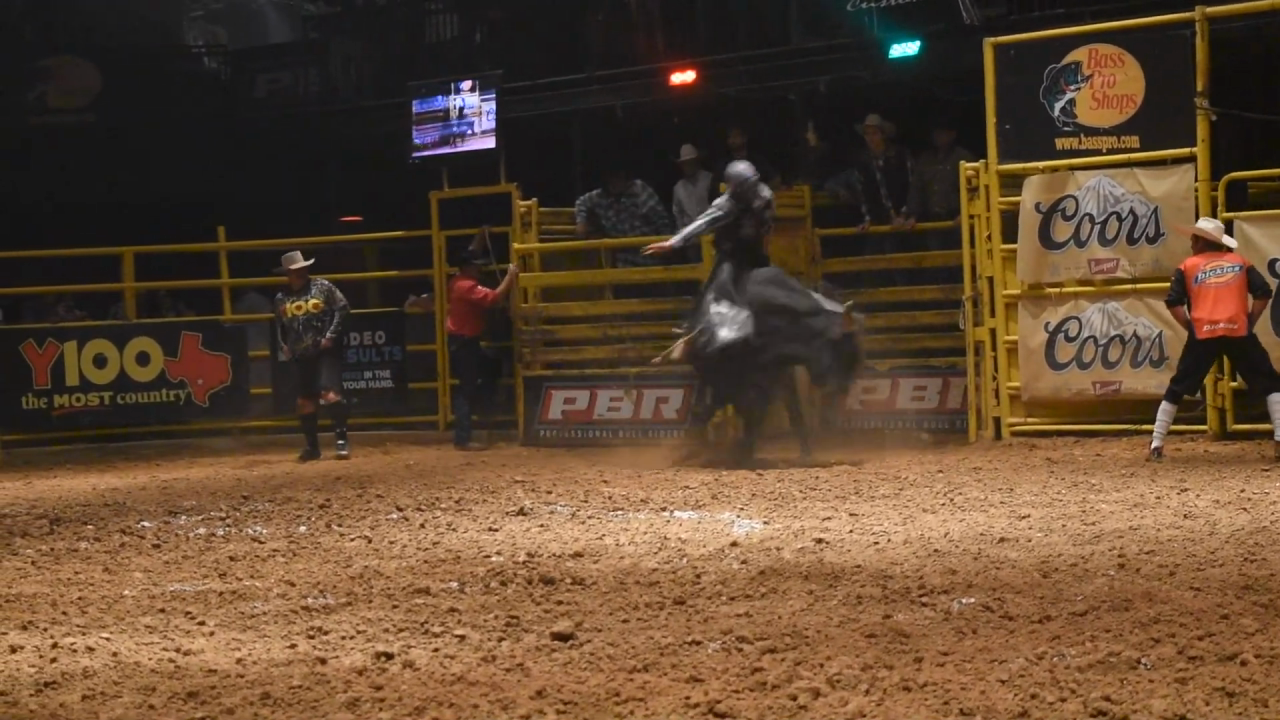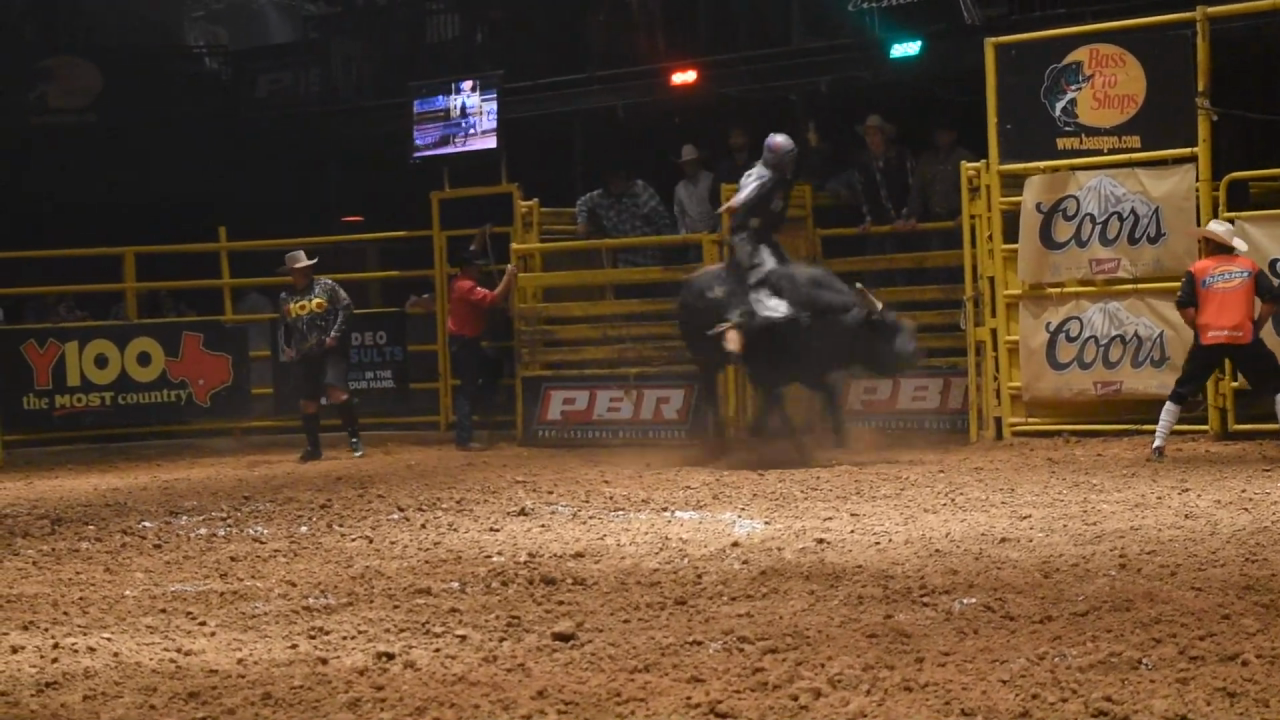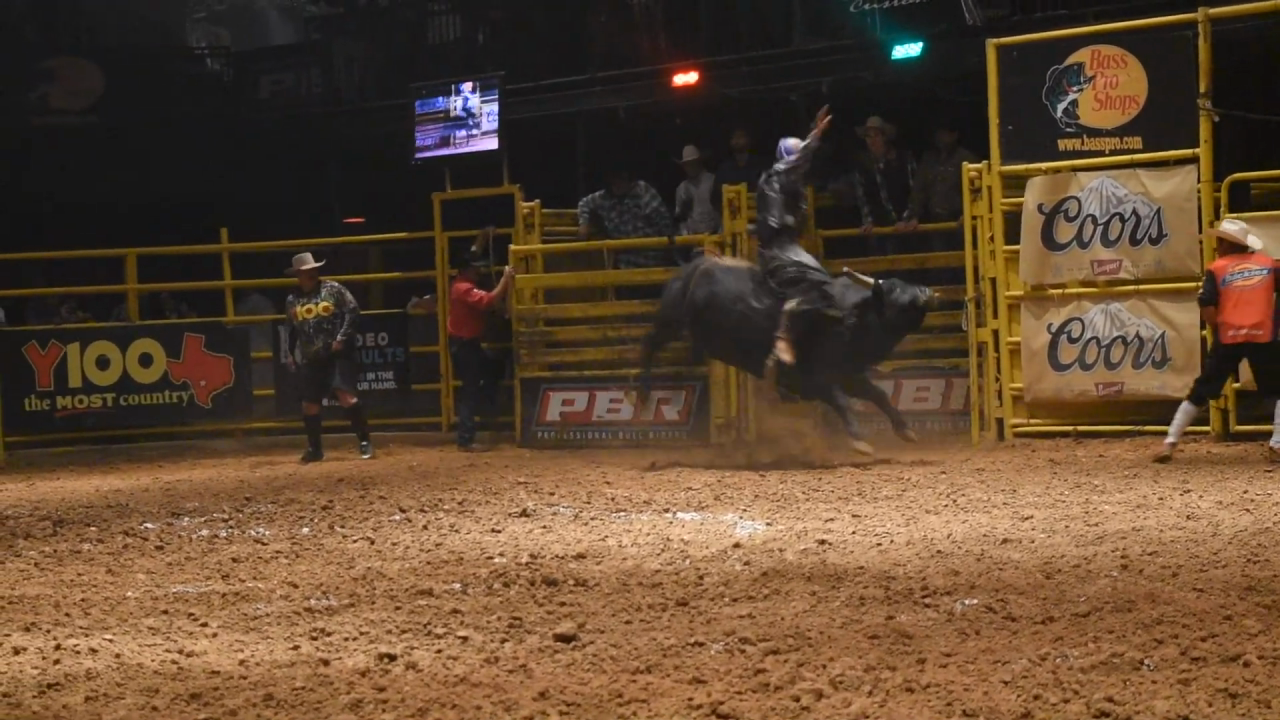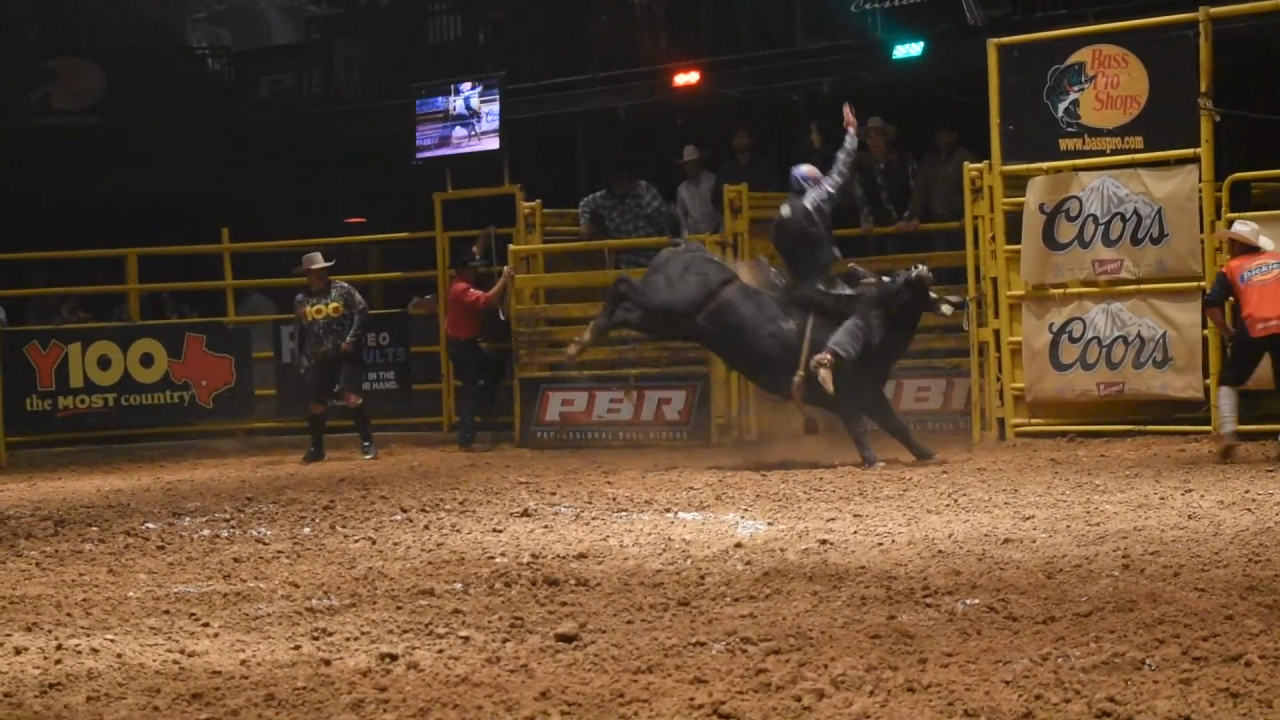
dt=0.1s
person 1, frame 1
left shoulder: (1187, 266)
right shoulder: (1239, 261)
left elbow: (1174, 303)
left wrist: (1191, 328)
right wrist: (1250, 322)
left hip: (1203, 334)
right hip: (1238, 332)
left knee: (1177, 389)
left ankle: (1156, 446)
person 1, frame 2
left shoulder: (1198, 269)
right shoulder: (1250, 266)
left elbow: (1183, 305)
left wrist: (1201, 330)
right wrist: (1256, 325)
left hip: (1208, 340)
right hip: (1244, 338)
left knee: (1182, 391)
left ankle: (1158, 445)
person 1, frame 3
left shoulder: (1218, 267)
left elbow: (1206, 304)
left wrist: (1219, 329)
left hip: (1228, 336)
left knee: (1200, 392)
left ankle: (1169, 443)
person 1, frame 4
left shoulder: (1230, 270)
left elbow: (1212, 305)
left wrist: (1228, 333)
left hip: (1253, 332)
left knee: (1229, 379)
left ankle: (1228, 435)
person 2, frame 1
left shoulder: (763, 195)
right shoulder: (725, 206)
right elbow: (701, 224)
left wrist: (762, 250)
right wrist: (672, 244)
left hip: (755, 257)
right hip: (731, 258)
person 2, frame 2
left shoulder: (783, 175)
right shoulder: (759, 174)
right elbow: (750, 187)
right wrist: (737, 202)
left hip: (763, 238)
right hip: (747, 238)
right knee: (763, 276)
right ankle: (735, 325)
person 2, frame 3
left shoulder: (789, 177)
right shoulder: (780, 174)
right elbow: (800, 159)
right wrist: (814, 137)
left hip: (784, 243)
right hip: (780, 246)
right knee: (818, 282)
right ankle: (785, 336)
person 2, frame 4
left shoulder: (783, 216)
right shoulder: (810, 204)
right elbow: (840, 173)
right wrist: (850, 131)
left hip: (798, 286)
right hip: (817, 283)
right knee: (861, 316)
right ankle: (826, 358)
person 3, frame 1
left shoulder: (458, 281)
right shoulder: (467, 286)
left elbow: (471, 254)
right elbow: (494, 298)
left wrist: (481, 237)
right wrist: (510, 276)
left hip: (464, 341)
right hip: (463, 343)
left knee: (493, 368)
right knee: (467, 387)
left ankle: (471, 407)
right ankle: (462, 439)
person 3, frame 2
left shoulder: (462, 281)
right shoulder: (467, 286)
left elbow: (471, 254)
right elbow: (493, 299)
left wrist: (481, 237)
right wrist: (508, 277)
left hip: (465, 341)
right hip: (463, 343)
left knee: (493, 366)
right knee: (468, 387)
left ankle: (472, 408)
right ankle: (463, 439)
person 3, frame 3
left shoulder: (461, 282)
right shoulder: (464, 289)
left elbow: (474, 255)
right elbow: (489, 301)
left wrist: (484, 237)
right wrist: (505, 280)
left hip: (467, 343)
right hip: (463, 345)
left knee: (493, 369)
right knee: (470, 389)
left ankle: (483, 407)
right ankle: (466, 440)
person 3, frame 4
left shoulder: (463, 283)
right shoulder: (461, 289)
left elbow: (473, 255)
right elbow: (487, 301)
left wrist: (485, 238)
right wrist: (504, 279)
left hip: (468, 343)
right hip: (461, 345)
left knee: (495, 368)
right knee: (470, 388)
left ankle: (486, 407)
right ankle: (466, 440)
person 4, frame 1
left shoulder: (323, 287)
right shoulder: (281, 298)
left elbow: (342, 309)
right elbow: (280, 325)
left wrist: (331, 335)
right wrist: (283, 345)
left hip: (326, 351)
right hip: (300, 356)
left knee: (329, 392)
right knee: (304, 401)
left ankle: (341, 440)
right ankle: (312, 447)
person 4, frame 2
left shoulder: (327, 286)
right shoulder: (285, 297)
left elbow: (346, 308)
right elbow: (285, 325)
left wrist: (335, 334)
right wrist: (285, 346)
left hip: (332, 350)
right hip: (305, 356)
left knee: (337, 391)
right knee: (307, 401)
left ankle: (355, 439)
right ankle: (313, 447)
person 4, frame 3
left shoulder: (334, 289)
right shoulder: (292, 300)
left elbow: (353, 311)
right elbow: (292, 329)
left wrist: (342, 338)
right wrist: (290, 354)
left hip: (339, 354)
right hip: (311, 359)
left knee: (346, 395)
right knee: (309, 403)
left ankle: (365, 442)
right ankle: (314, 448)
person 4, frame 4
left shoulder: (343, 290)
right shoulder: (301, 300)
left elbow: (362, 312)
right elbow: (299, 332)
left wrist: (351, 339)
right wrist: (301, 359)
left hip: (346, 355)
right hip: (318, 359)
left knee: (351, 397)
right knee: (315, 402)
left ankle: (367, 442)
right ankle: (316, 448)
